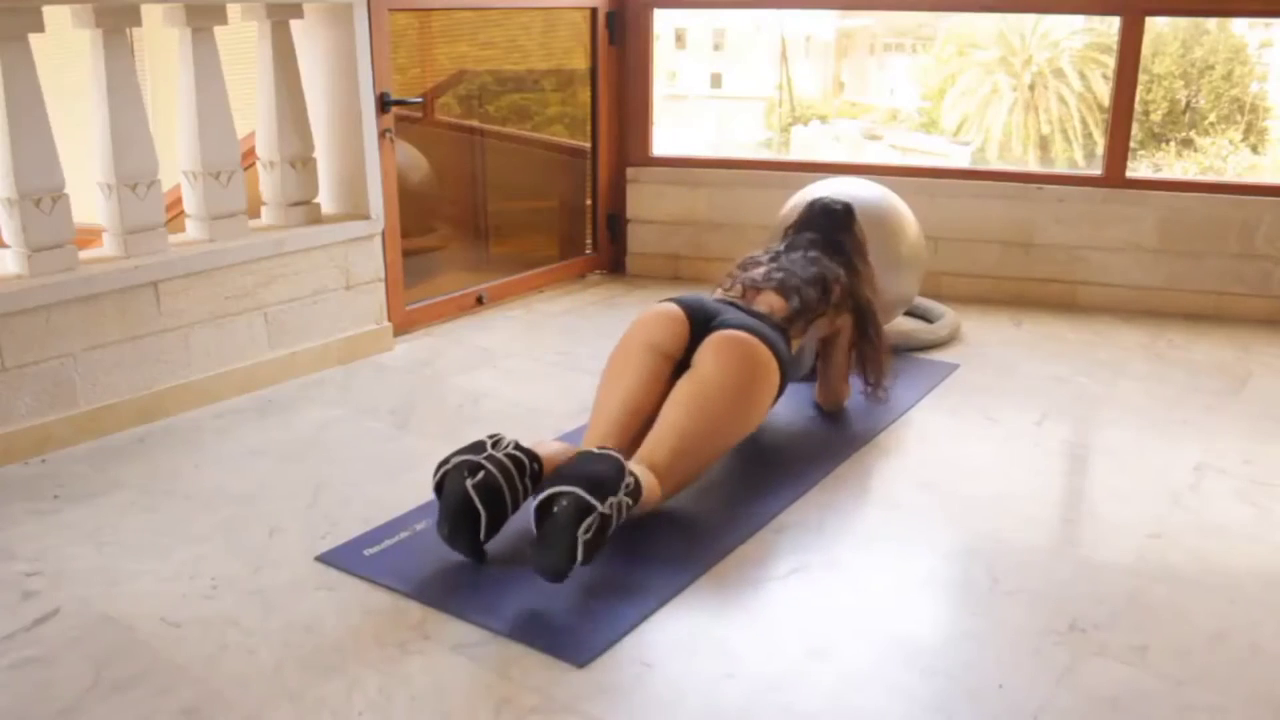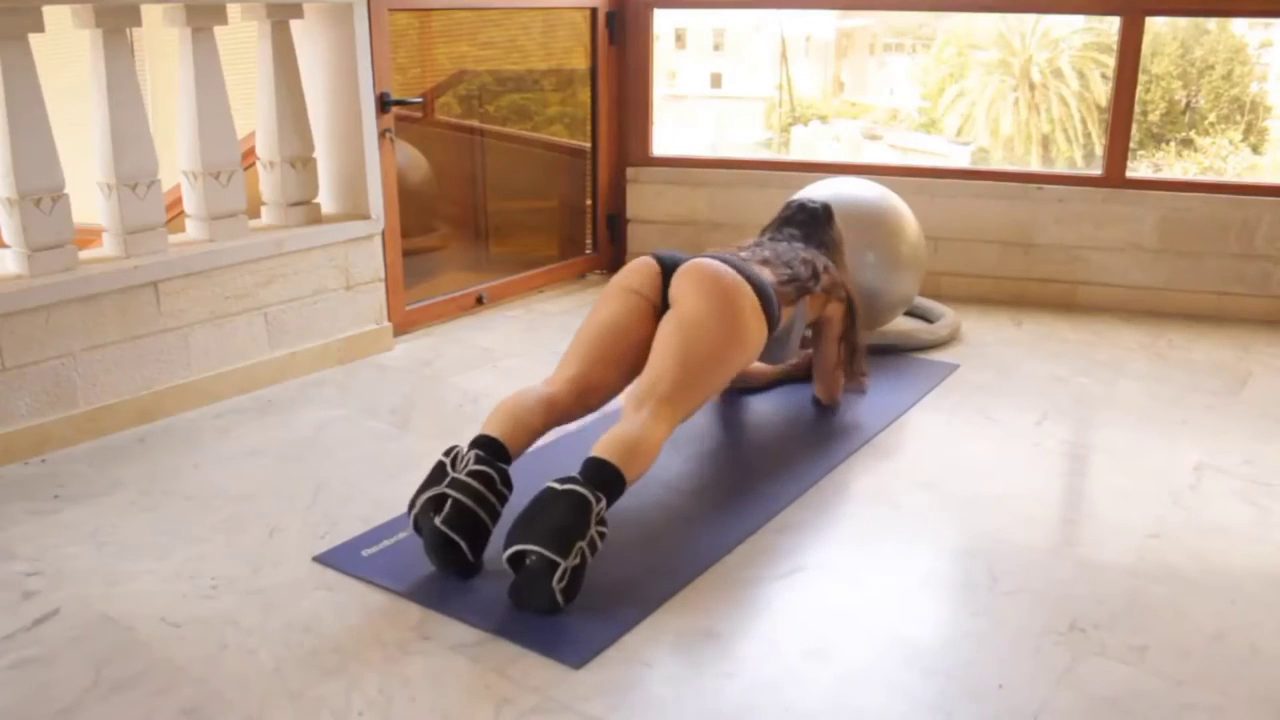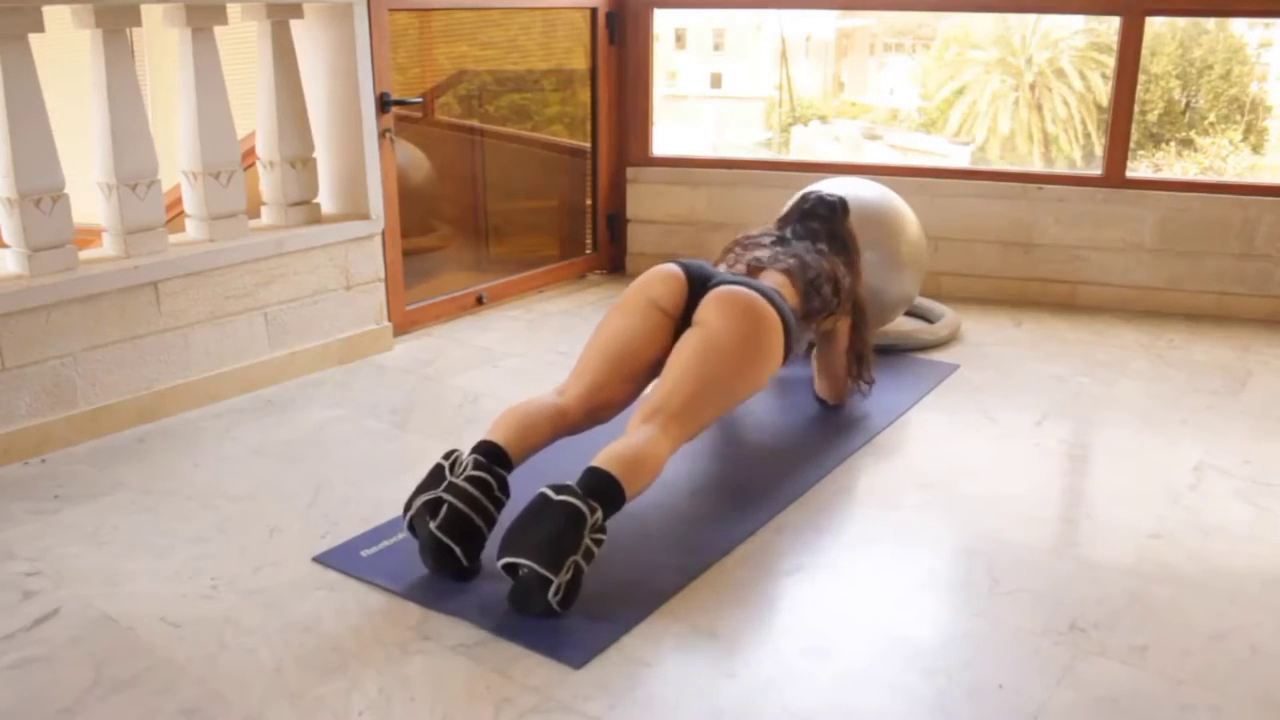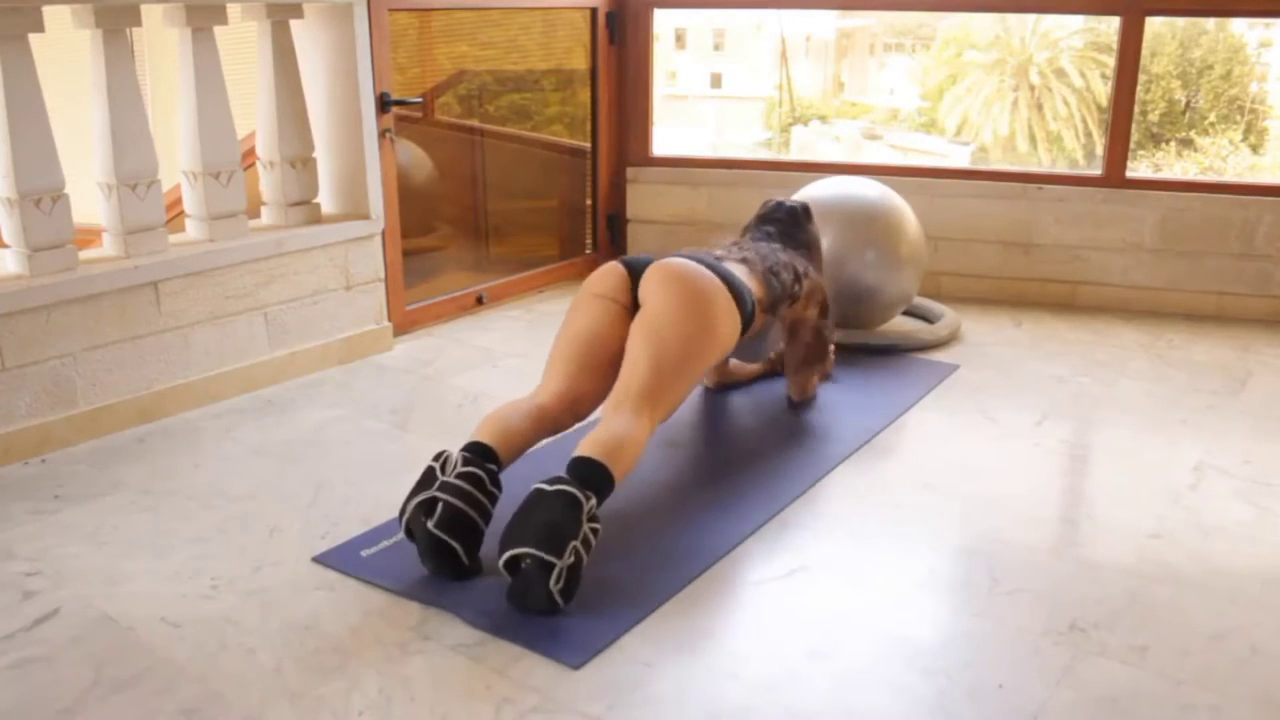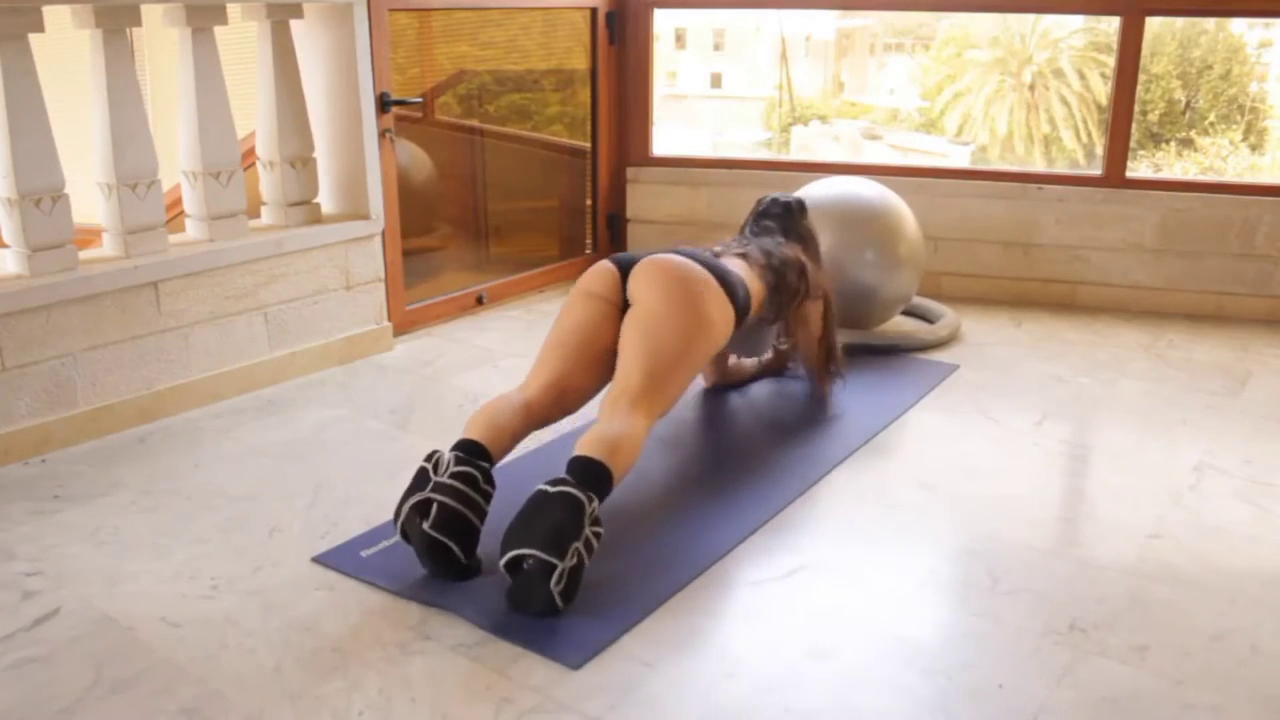
dt=1s
person 1, frame 1
left shoulder: (758, 260)
right shoulder: (844, 292)
right elbow: (830, 400)
left wrist: (797, 350)
right wrist: (824, 356)
left hip: (672, 314)
right hip: (748, 349)
left knee: (598, 457)
right knee: (645, 477)
left ankle: (513, 465)
right ankle: (603, 488)
person 1, frame 2
left shoulder: (746, 253)
right shoulder: (827, 282)
left elbow: (724, 372)
right elbow: (828, 394)
left wrist: (791, 369)
right wrist: (813, 365)
left hip: (654, 269)
right hip: (720, 288)
left knee: (561, 392)
right knee: (649, 414)
left ankle: (477, 466)
right ankle: (580, 501)
person 1, frame 3
left shoulder: (754, 242)
right shoulder: (835, 283)
right elbow: (833, 393)
right wrist: (817, 360)
left hip: (674, 277)
right hip: (748, 313)
left knee: (572, 401)
right knee: (656, 428)
left ankle: (475, 474)
right ankle: (579, 507)
person 1, frame 4
left shoulder: (723, 257)
right shoulder: (803, 283)
left elbow: (712, 373)
right elbow: (801, 391)
left wrist: (767, 365)
right wrist: (805, 366)
left hip: (623, 273)
right hip: (688, 289)
left knee: (551, 402)
right knee: (632, 414)
left ankle: (466, 473)
right ankle: (569, 502)
person 1, frame 5
left shoulder: (721, 253)
right shoulder: (799, 271)
left elbow: (712, 372)
right elbow: (818, 379)
left wrist: (765, 365)
right wrist: (790, 356)
left hip: (615, 269)
right hip: (680, 282)
left knee: (536, 396)
right knee: (628, 412)
left ankle: (458, 471)
right ankle: (570, 502)
